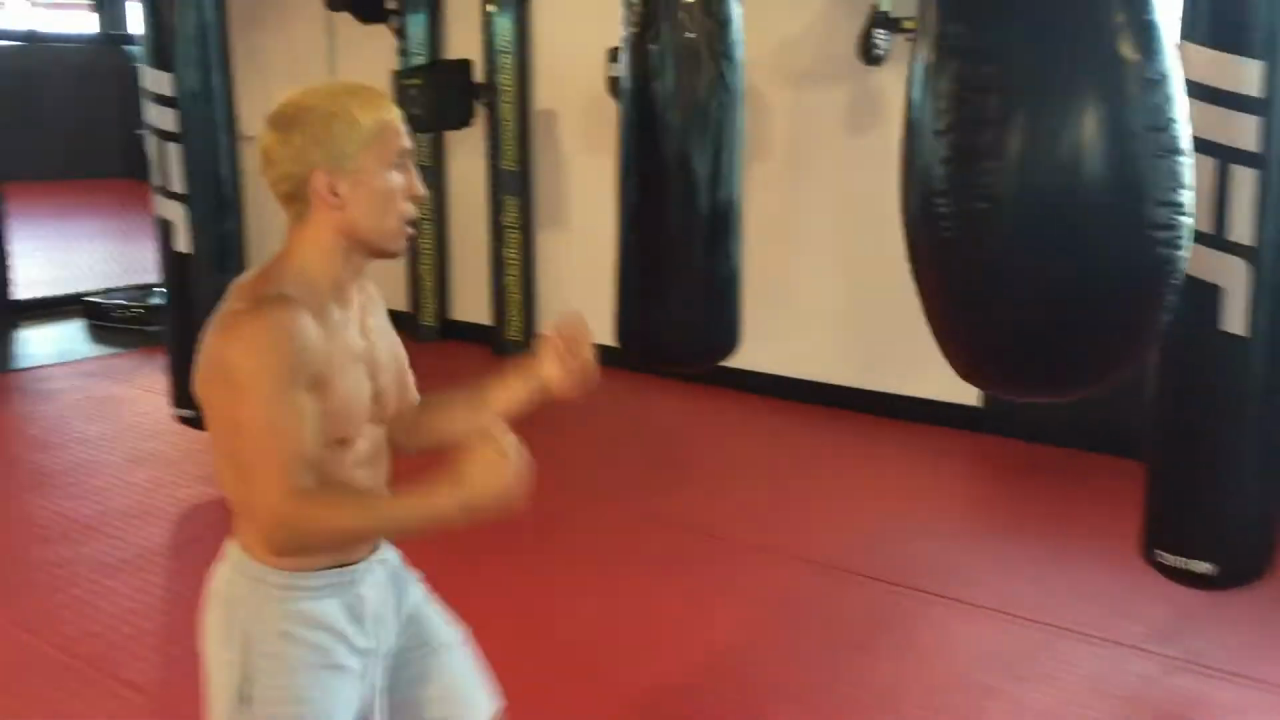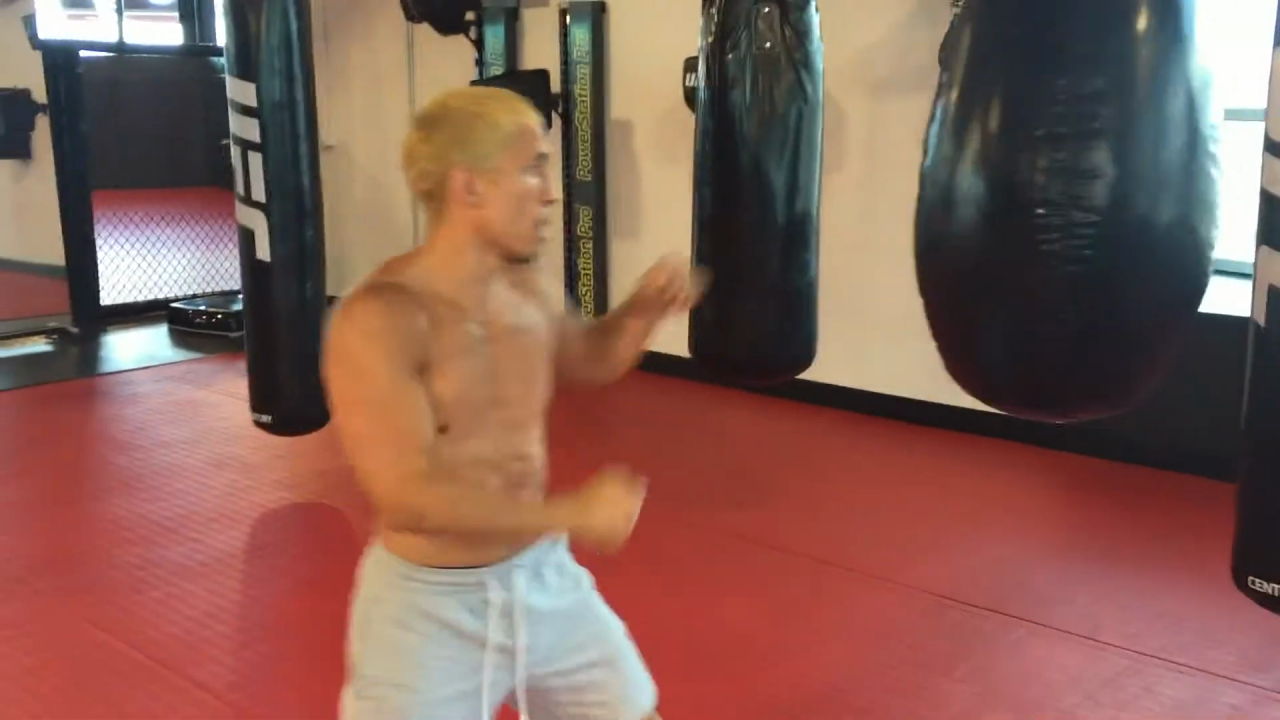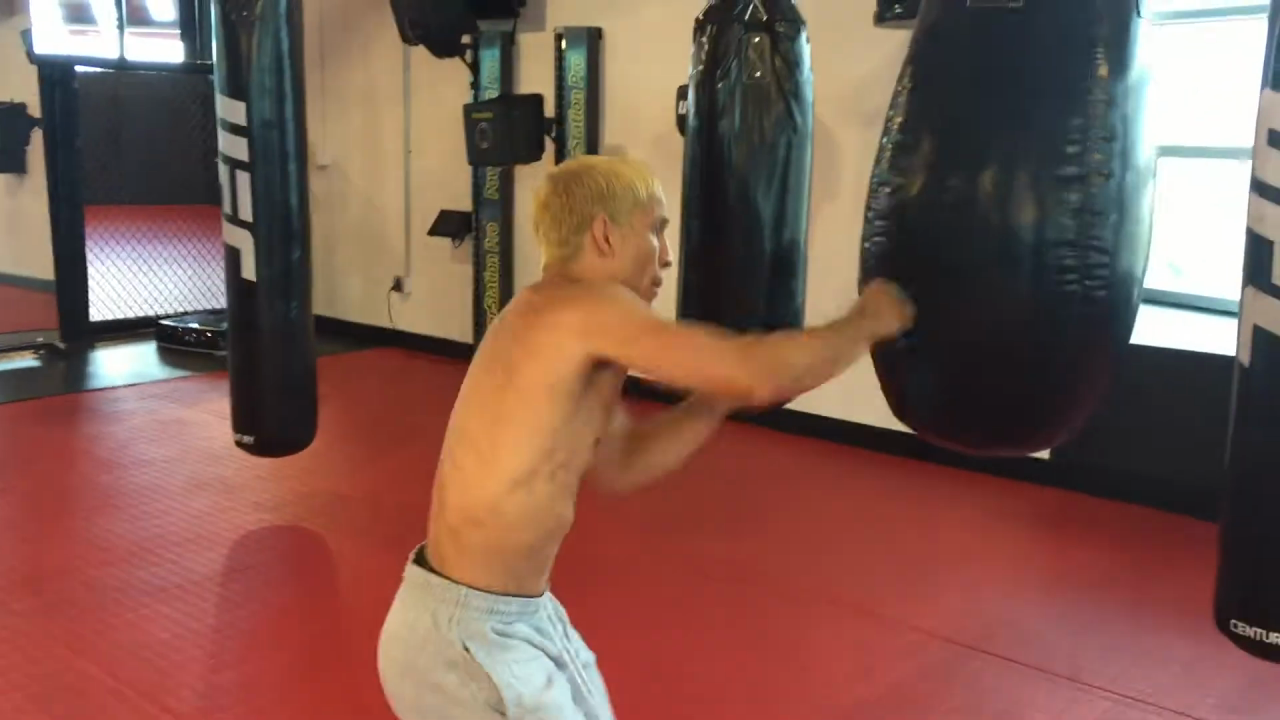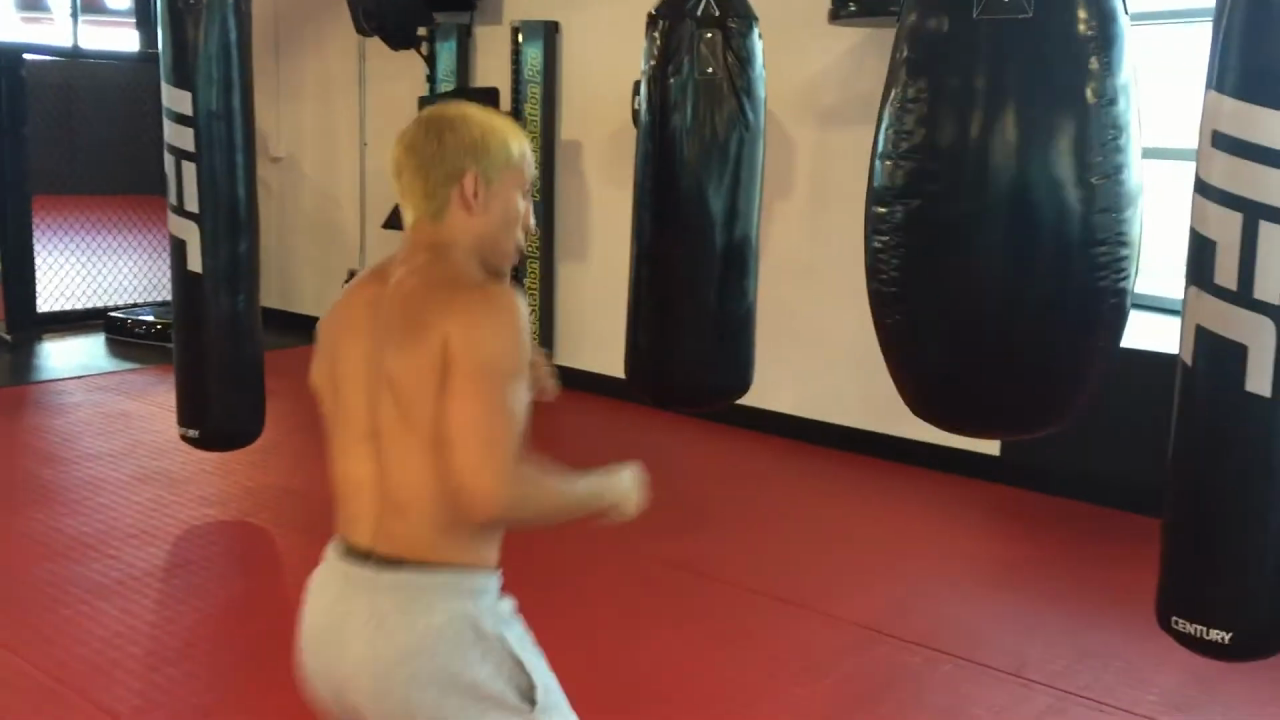
dt=0.3s
person 1, frame 1
left shoulder: (358, 293)
right shoulder: (258, 333)
left elbow: (406, 424)
right elbow: (286, 522)
left wrist: (532, 378)
right wrist: (456, 492)
left hip: (375, 578)
right hip: (285, 608)
person 1, frame 2
left shoulder: (519, 289)
right shoulder: (376, 322)
left elbow: (590, 358)
right elbow: (405, 497)
left wrist: (646, 306)
right wrist: (572, 515)
left hip: (541, 574)
right hip: (430, 605)
person 1, frame 3
left shoulder: (539, 331)
right shoulder: (587, 308)
left elbow: (621, 471)
right elbow: (755, 375)
left wrist: (714, 397)
right wrist: (864, 322)
left hip: (496, 618)
right hip: (463, 638)
person 1, frame 4
left shoulder: (349, 310)
right shoulder: (483, 307)
right elbow: (494, 493)
right wrist: (610, 490)
left hip: (335, 609)
right hip: (429, 625)
